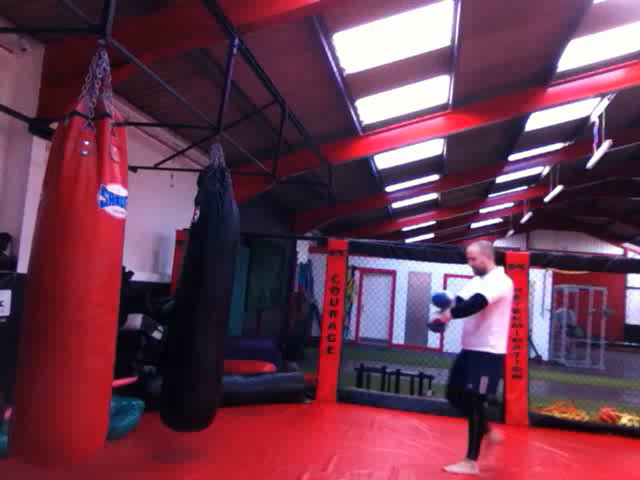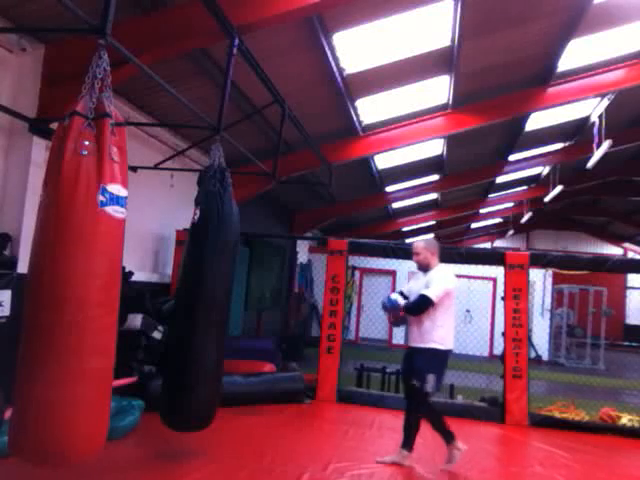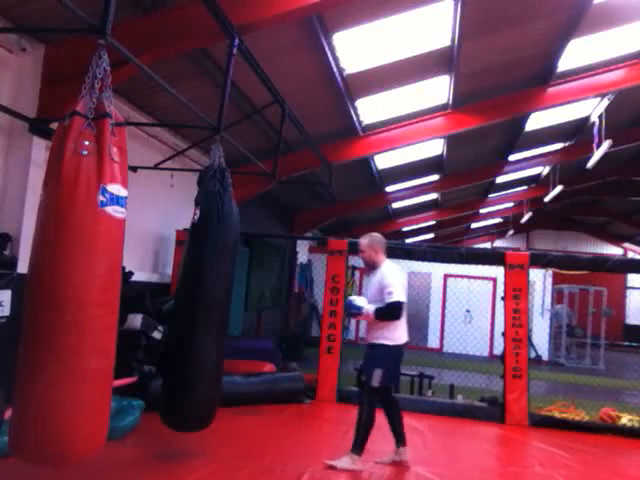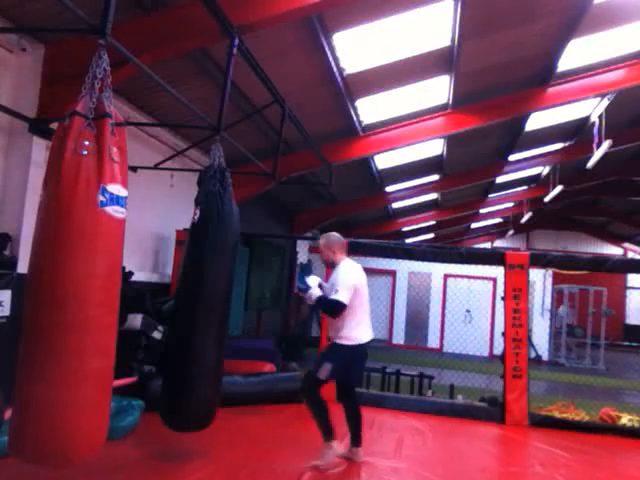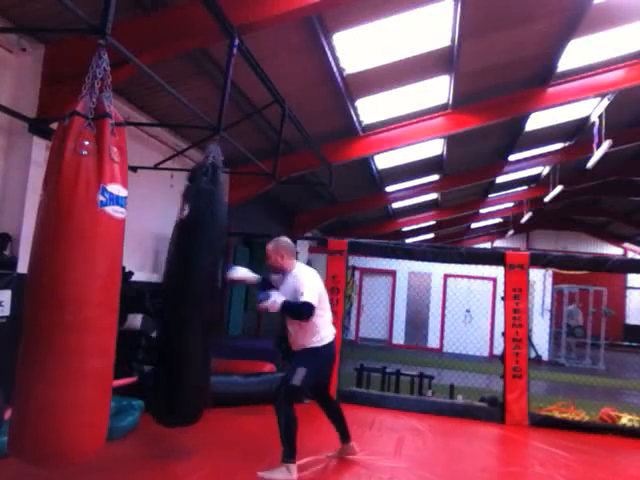
dt=0.5s
person 1, frame 1
left shoulder: (499, 281)
right shoulder: (477, 281)
left elbow: (474, 305)
right elbow: (461, 302)
left wrist: (447, 313)
right wrist: (446, 309)
left hip: (487, 353)
right hip: (469, 350)
left knee: (475, 402)
right knee: (454, 393)
left ankle: (471, 461)
right ankle: (486, 432)
person 1, frame 2
left shoulder: (443, 277)
right shoulder: (420, 277)
left elbow: (420, 306)
right elbow: (401, 299)
left wrist: (400, 309)
right wrist: (397, 307)
left hip: (433, 349)
right hip: (416, 347)
left knee: (421, 401)
right knee: (413, 399)
left ankle: (453, 443)
right ankle: (404, 452)
person 1, frame 3
left shoulder: (391, 274)
right shoulder: (377, 273)
left elbow: (394, 311)
left wrist: (366, 311)
right wrist: (360, 308)
left hip: (386, 345)
right hip: (382, 343)
left knee: (368, 396)
right knee: (384, 396)
left ankle: (355, 457)
right ankle: (401, 450)
person 1, frame 4
left shoulder: (344, 273)
right shoulder: (351, 268)
left elbow: (334, 309)
left wrist: (313, 293)
right wrist: (322, 288)
left hip: (347, 344)
right hip: (357, 342)
left knee: (310, 387)
right knee: (347, 393)
left ankle: (331, 444)
right ankle: (354, 448)
person 1, frame 5
left shoulder: (303, 276)
right shoulder: (291, 275)
left elbow: (305, 311)
right elbow: (275, 288)
left wrist: (276, 303)
right wrist: (251, 277)
left hip: (314, 349)
right hip: (324, 346)
left knee: (284, 400)
right knee: (322, 395)
right ankle: (347, 444)
